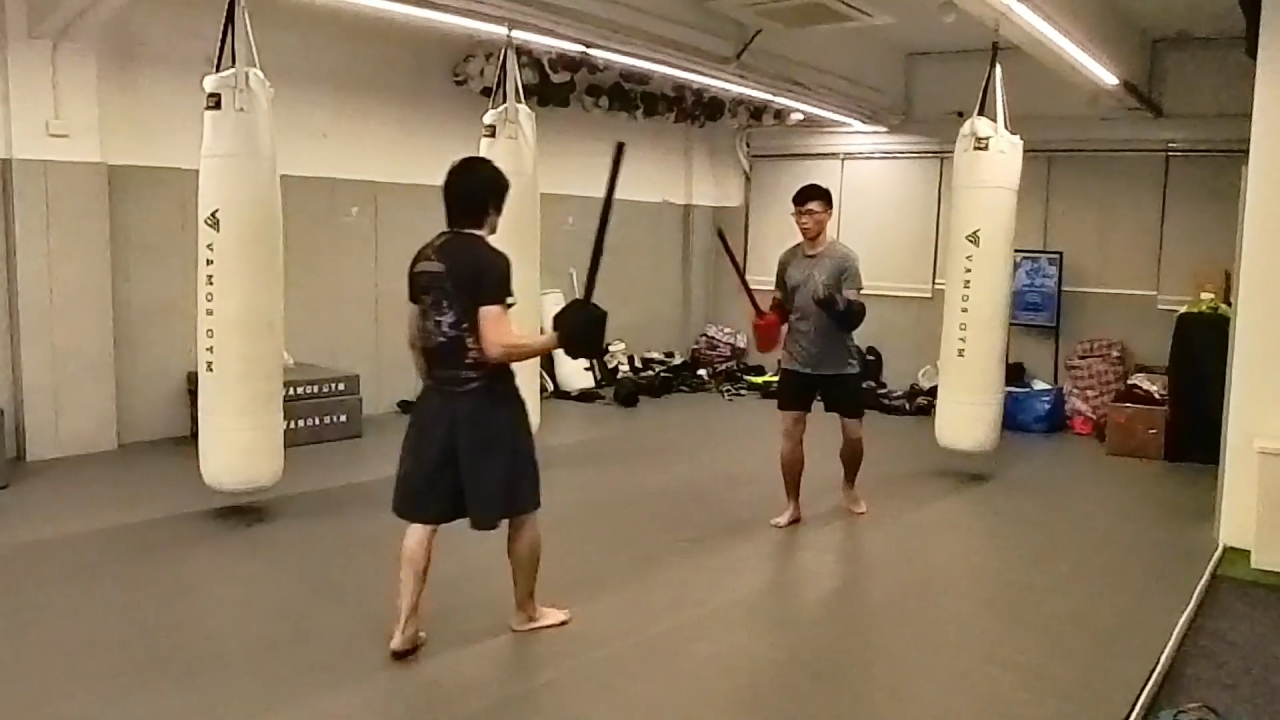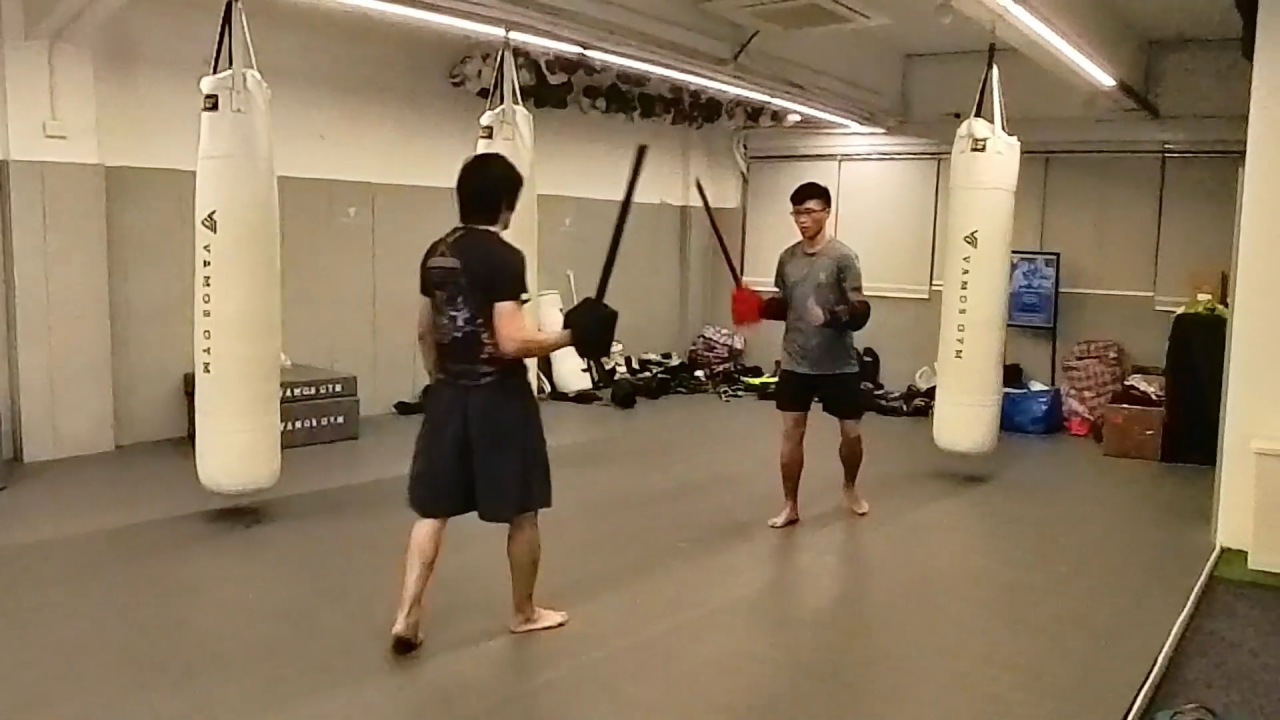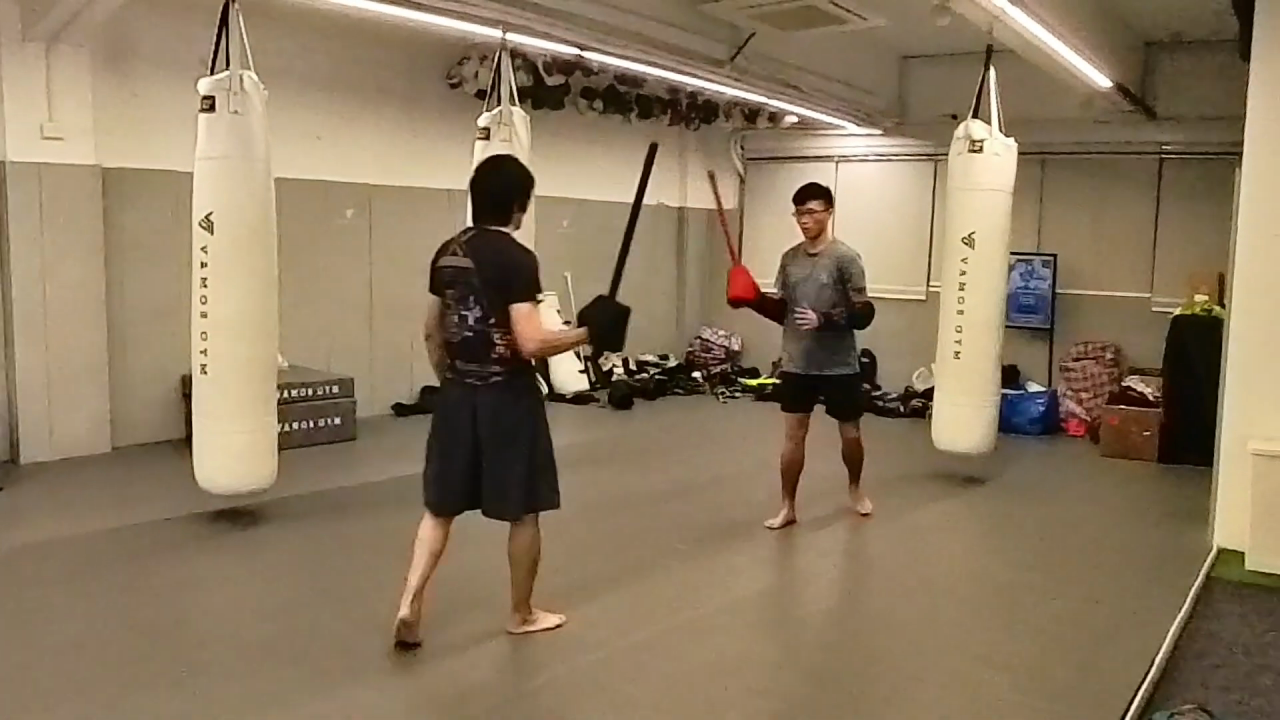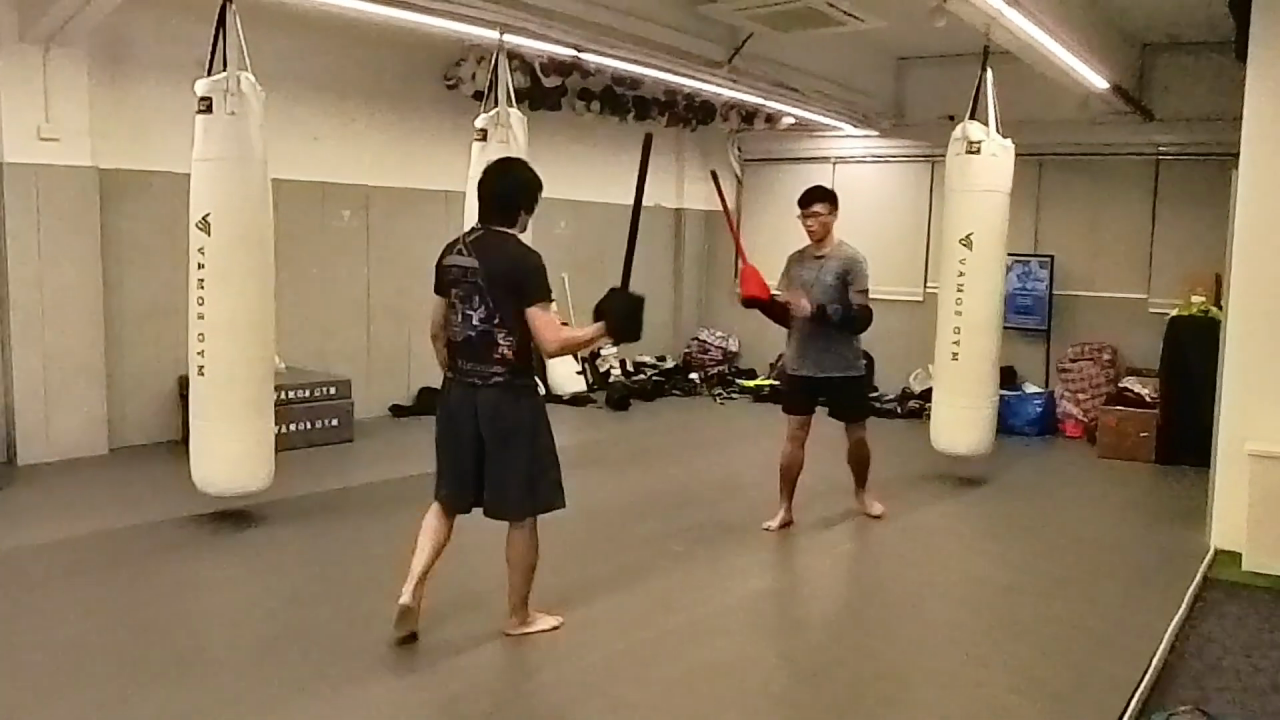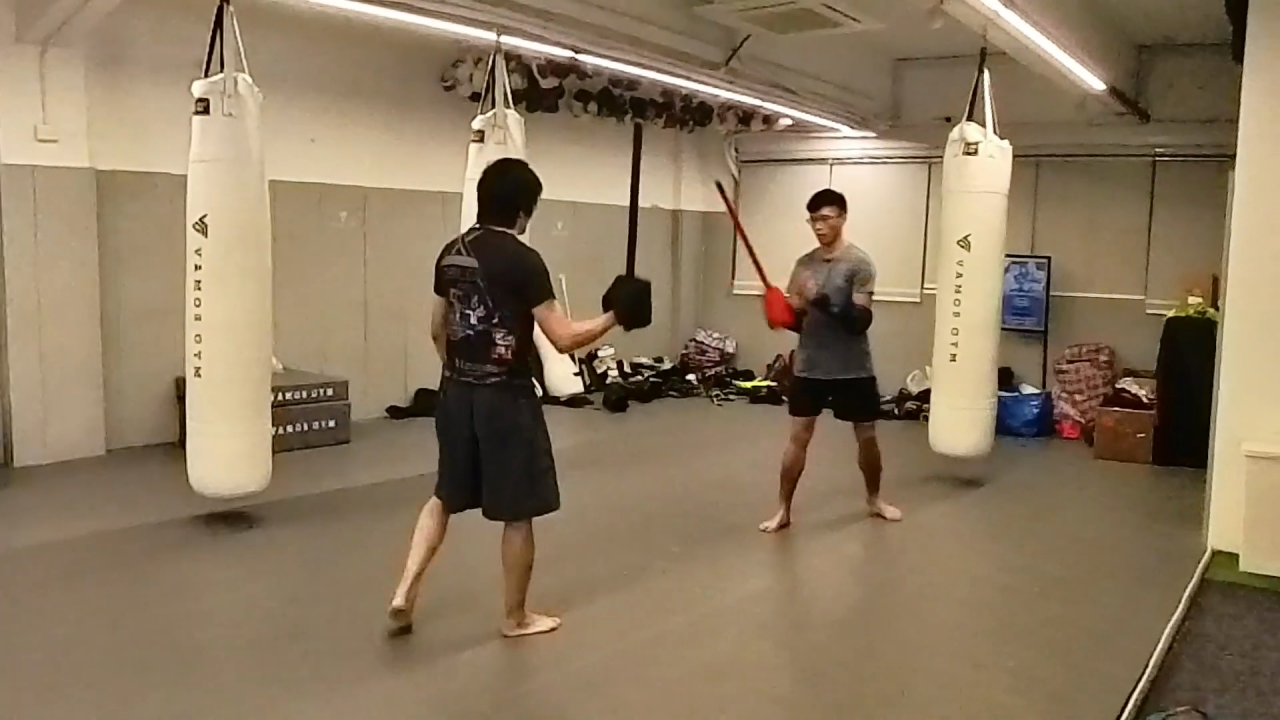
dt=0.1s
person 1, frame 1
left shoulder: (424, 259)
right shoulder: (489, 261)
right elbow: (498, 347)
right wrist: (558, 338)
left hip: (437, 401)
right hip: (487, 402)
left knee: (423, 516)
right knee: (521, 510)
left ankle: (406, 626)
right ankle: (526, 610)
person 1, frame 2
left shoulder: (436, 254)
right shoulder: (503, 257)
left elbow: (425, 334)
right elbow: (513, 343)
right wrist: (572, 335)
left hip: (448, 395)
right hip: (499, 397)
left knee: (431, 509)
right knee: (521, 510)
left ankle: (407, 614)
right ankle: (523, 613)
person 1, frame 3
left shoulder: (447, 254)
right shoulder: (516, 258)
left elbow: (432, 332)
right elbow: (531, 344)
right wrist: (587, 332)
left hip: (457, 394)
right hip: (508, 397)
left knee: (441, 506)
right knee: (525, 510)
left ankle: (410, 603)
right ankle: (522, 614)
person 1, frame 4
left shoulder: (452, 253)
right shoulder: (522, 260)
left elbow: (437, 330)
right elbow: (552, 343)
right wrist: (606, 327)
left hip: (458, 393)
right hip: (508, 397)
left knee: (447, 500)
right knee: (521, 512)
left ankle: (409, 592)
right ankle: (519, 616)
person 1, frame 5
left shoulder: (452, 253)
right shoulder: (523, 260)
right elbow: (564, 338)
right wrist: (615, 315)
left hip: (456, 393)
right hip: (505, 398)
left knee: (446, 495)
right knee: (518, 512)
left ankle: (406, 590)
right ankle: (515, 617)
person 2, frame 1
left shoulder: (844, 259)
right shoulder: (788, 259)
left elbow: (854, 316)
left wrist: (825, 299)
right wrist: (768, 322)
left hip: (839, 365)
right hip: (796, 364)
left knee: (853, 434)
right knee: (791, 433)
left ankle: (848, 488)
right ankle: (792, 506)
person 2, frame 2
left shoulder: (843, 257)
right shoulder: (787, 257)
left elbow: (861, 313)
left wrist: (830, 317)
right wrist: (761, 307)
left hip: (838, 365)
right hip: (795, 363)
left knee: (851, 433)
right knee: (791, 433)
left ankle: (850, 488)
right ankle: (790, 506)
person 2, frame 3
left shoulder: (846, 258)
right shoulder: (790, 258)
left elbow: (863, 314)
right elbow: (781, 310)
left wrist: (825, 320)
right wrist: (753, 301)
left hip: (840, 366)
right hip: (796, 365)
left knee: (851, 435)
right knee: (794, 434)
left ankle: (855, 488)
right ankle: (787, 507)
person 2, frame 4
left shoulder: (851, 260)
right shoulder: (795, 261)
left elbow: (861, 319)
right elbow: (783, 312)
left wrist: (818, 310)
right wrist: (762, 303)
left hip: (845, 368)
right hip: (801, 366)
left knee: (857, 436)
right knee: (794, 435)
left ankle: (861, 493)
right ankle: (784, 509)
person 2, frame 5
left shoulder: (859, 263)
right shoulder: (805, 263)
left elbow: (860, 320)
right elbow: (797, 317)
left wrist: (820, 298)
left hip: (853, 370)
right hip: (809, 368)
left knee: (867, 437)
right knee: (798, 437)
left ankle: (874, 498)
right ankle: (783, 510)
